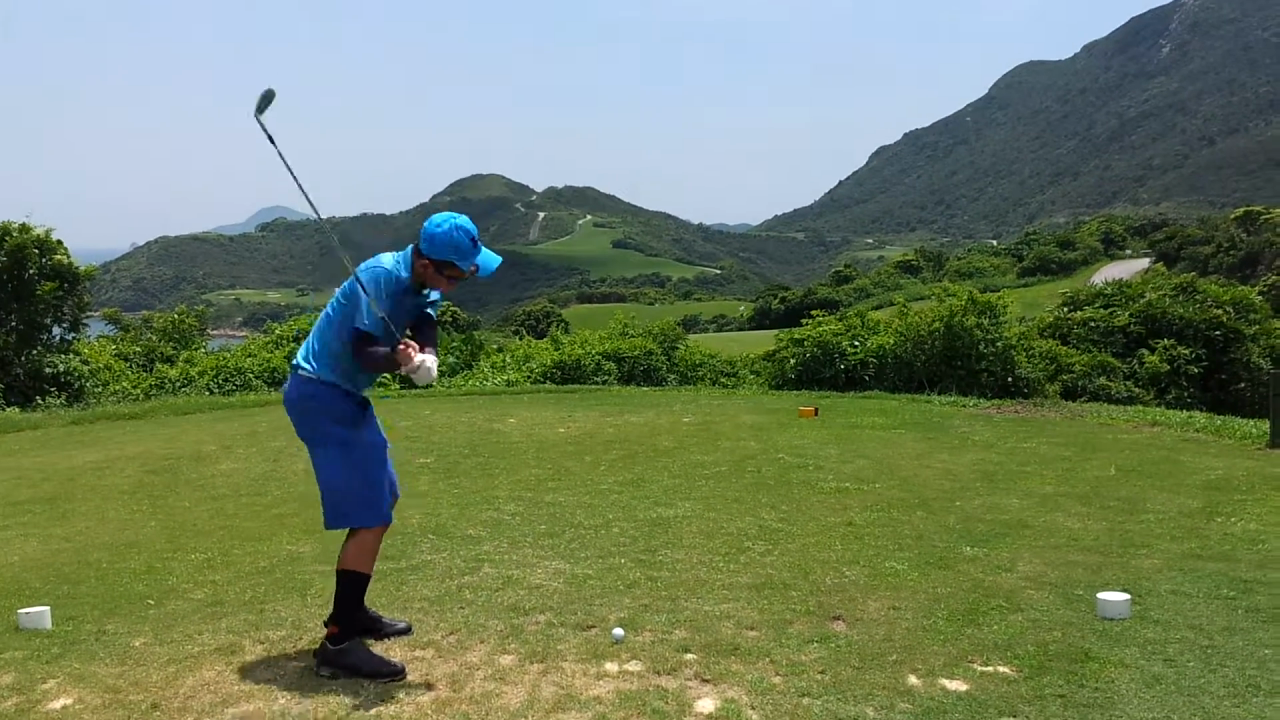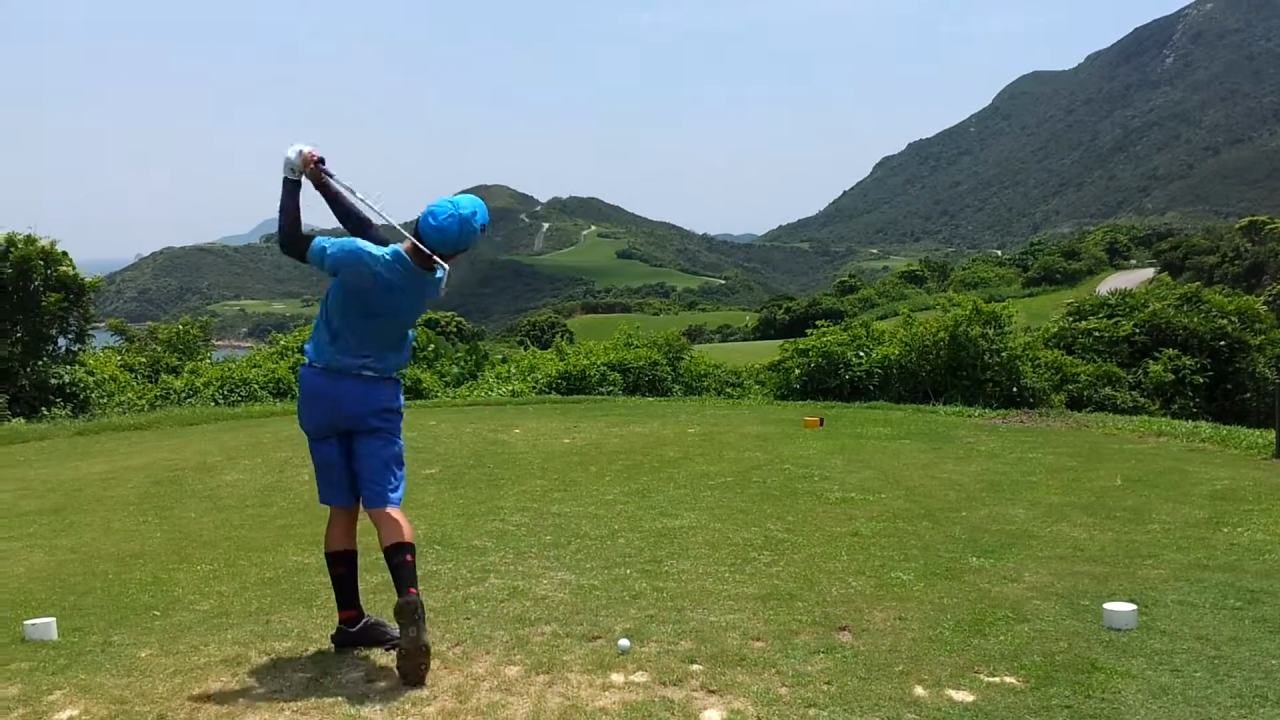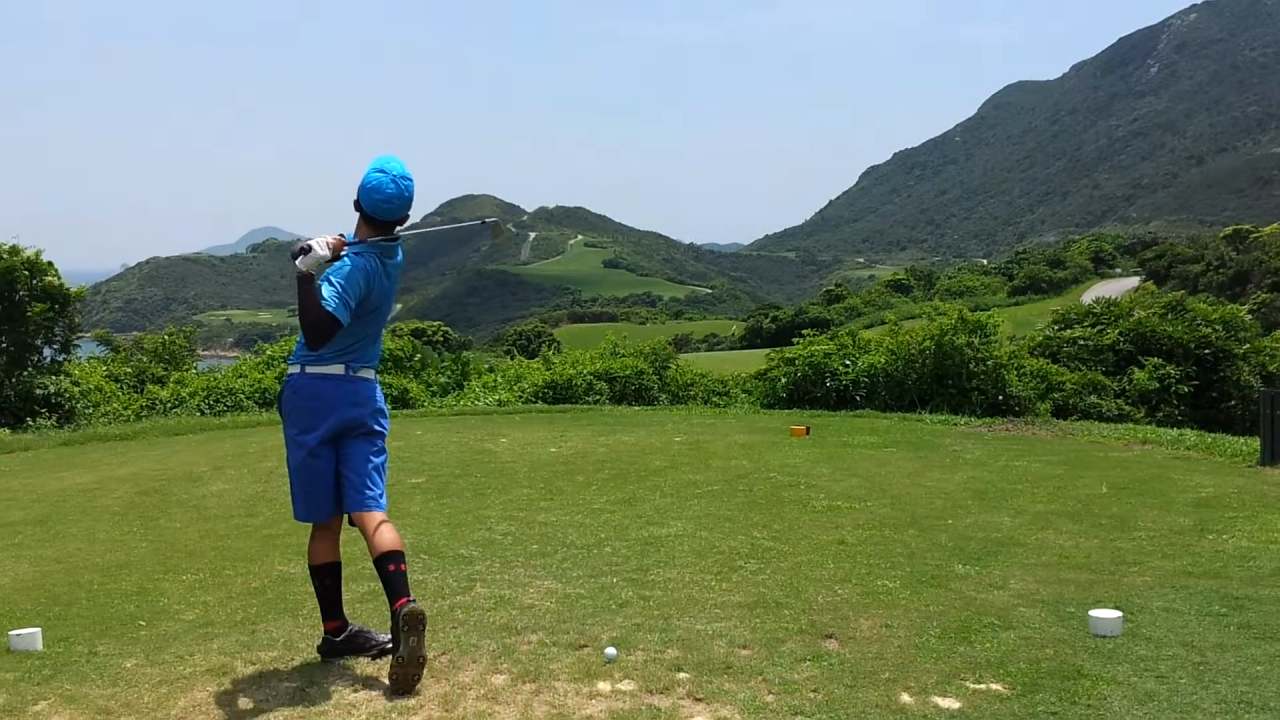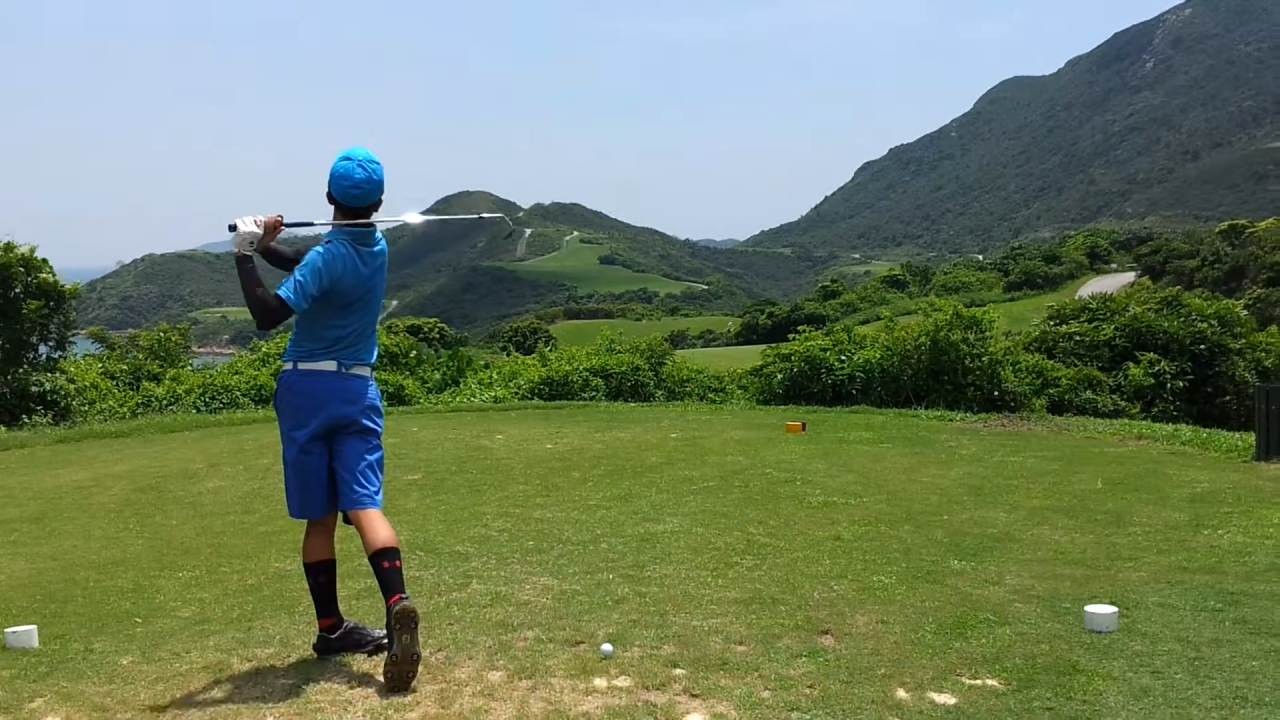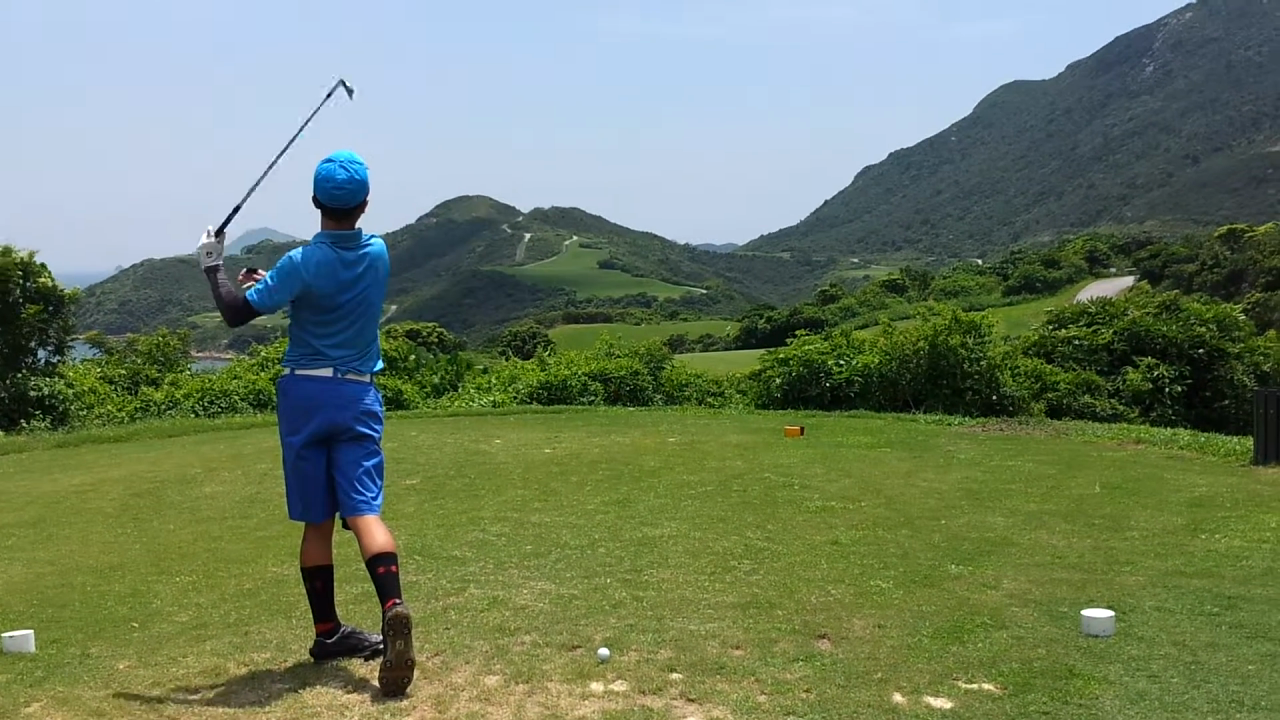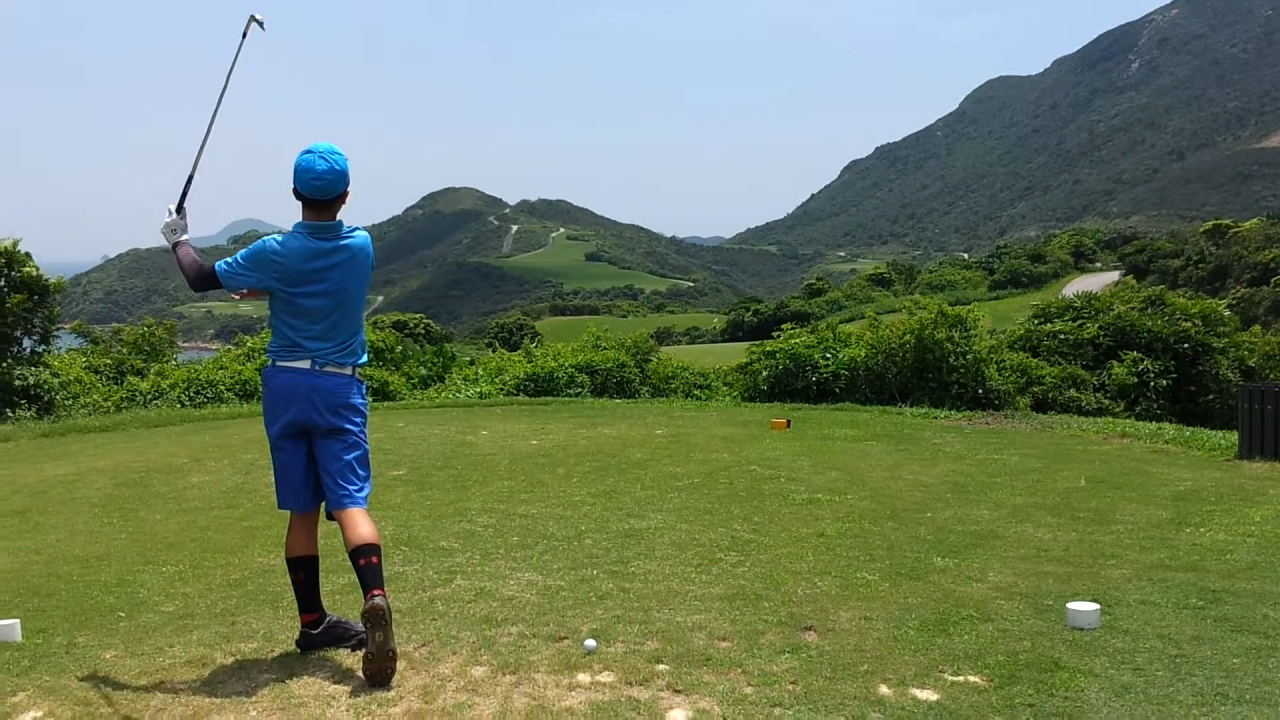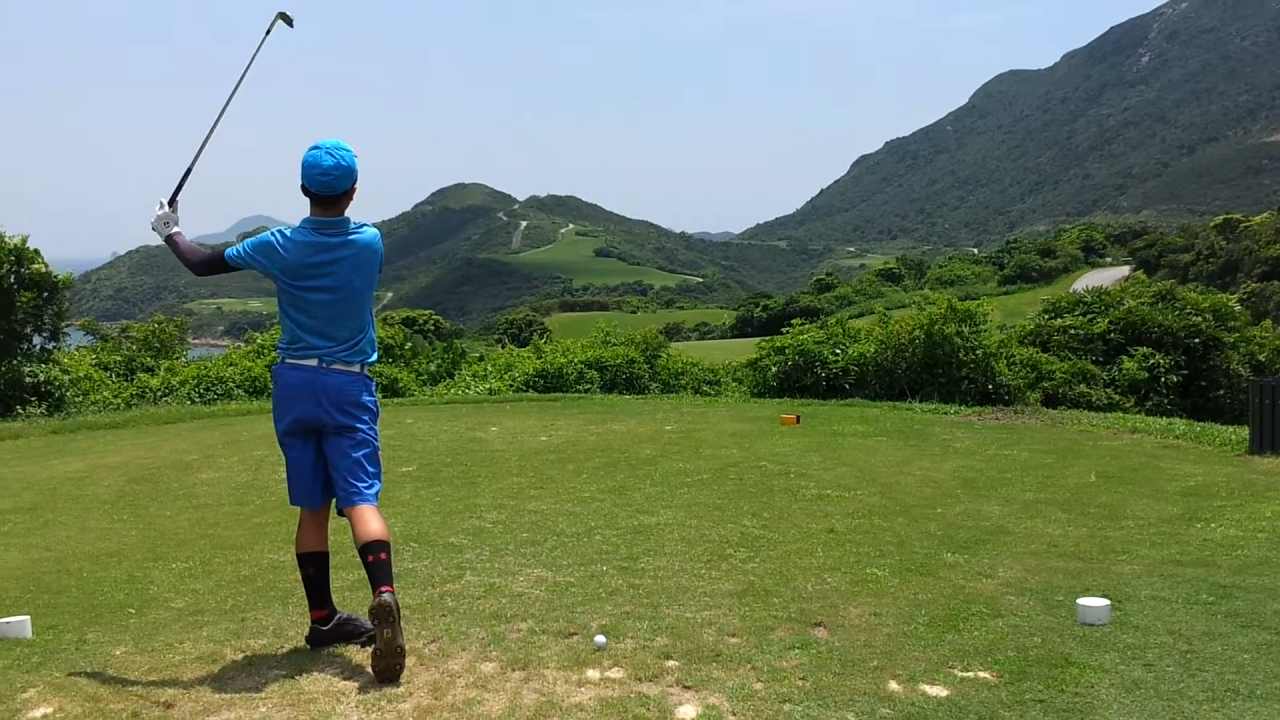
dt=0.4s
person 1, frame 1
left shoulder: (421, 288)
right shoulder: (382, 279)
left elbow: (424, 338)
right elbow: (362, 356)
left wrist: (421, 360)
right wrist: (399, 355)
left hip: (318, 391)
right hip: (329, 400)
left knee: (368, 503)
right knee: (369, 518)
left ankle: (349, 615)
right ankle: (339, 644)
person 1, frame 2
left shoulder: (360, 261)
right shoulder: (434, 279)
left elbow: (291, 242)
right elbow: (377, 236)
left wrist: (294, 177)
right wrist: (323, 182)
left hip: (320, 385)
right hip: (375, 395)
left knee: (341, 505)
right knee: (385, 502)
left ankle: (351, 619)
right ankle: (407, 601)
person 1, frame 3
left shoulder: (354, 266)
right shoulder: (388, 253)
left elbow: (317, 333)
right elbow: (305, 252)
left wrist: (310, 268)
right wrist: (319, 252)
left hip: (312, 392)
right hip: (362, 394)
left knee: (325, 519)
right knee: (369, 509)
left ankle: (336, 630)
right ankle: (403, 607)
person 1, frame 4
left shoulder: (328, 256)
right shoulder: (378, 247)
left elbow: (267, 315)
left wrist: (244, 254)
right wrist: (269, 247)
left hip: (306, 388)
right hip: (357, 389)
left knee: (319, 515)
right knee: (364, 504)
left ankle: (331, 627)
right ankle: (398, 603)
person 1, frame 5
left shoulder: (301, 263)
right shoulder: (378, 254)
left elbow: (234, 313)
left wrist: (213, 265)
right wrist: (271, 283)
left hip: (305, 394)
right hip: (357, 396)
left knee: (317, 519)
right knee: (364, 510)
left ankle: (328, 632)
right ankle: (393, 608)
person 1, frame 6
left shoulder: (275, 253)
right shoulder: (362, 246)
left elbow: (201, 278)
left wrist: (178, 239)
left hip: (286, 386)
right hip: (340, 389)
left knee: (302, 509)
right knee: (350, 502)
left ankle: (313, 622)
right ankle: (375, 599)
person 1, frame 7
left shoulder: (280, 246)
right shoulder: (371, 242)
left elbow: (201, 264)
left wrist: (170, 231)
left hip: (295, 384)
right hip: (349, 386)
left knee: (312, 505)
right knee: (361, 499)
left ankle: (323, 618)
right ankle: (384, 596)
